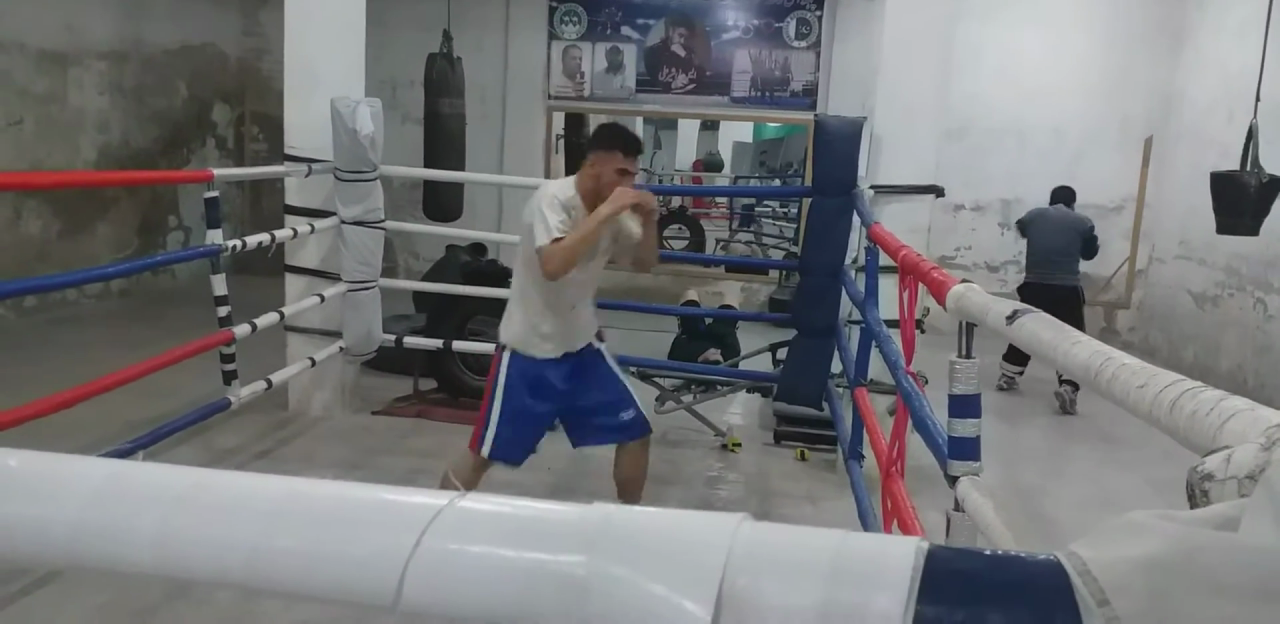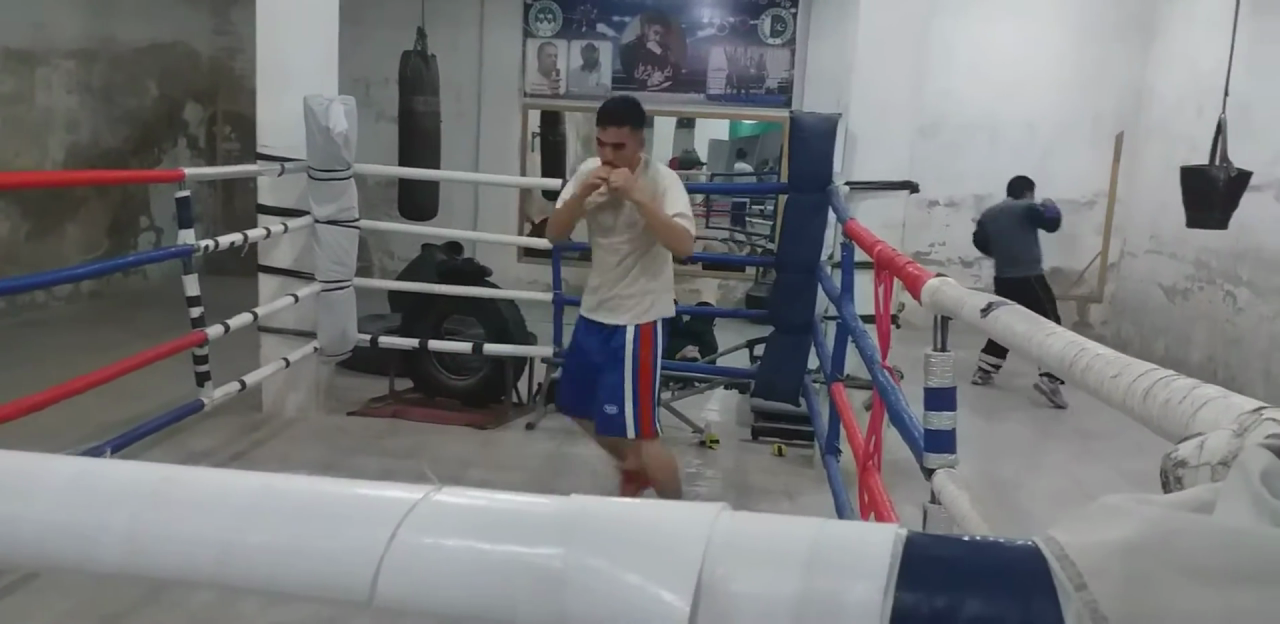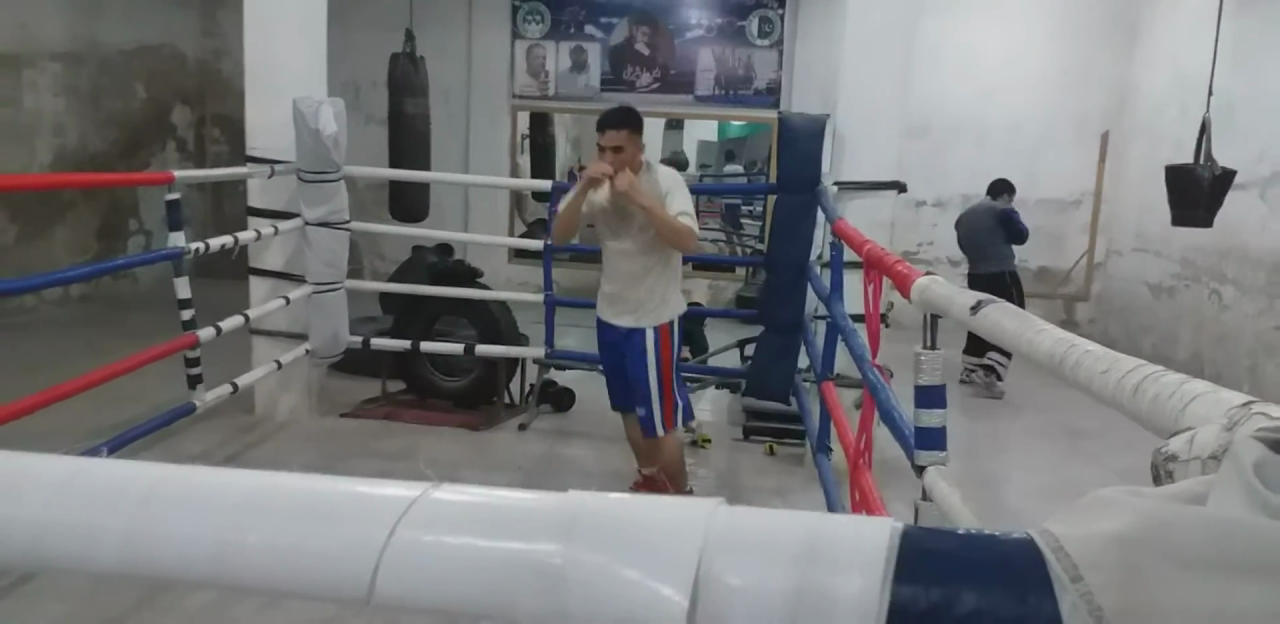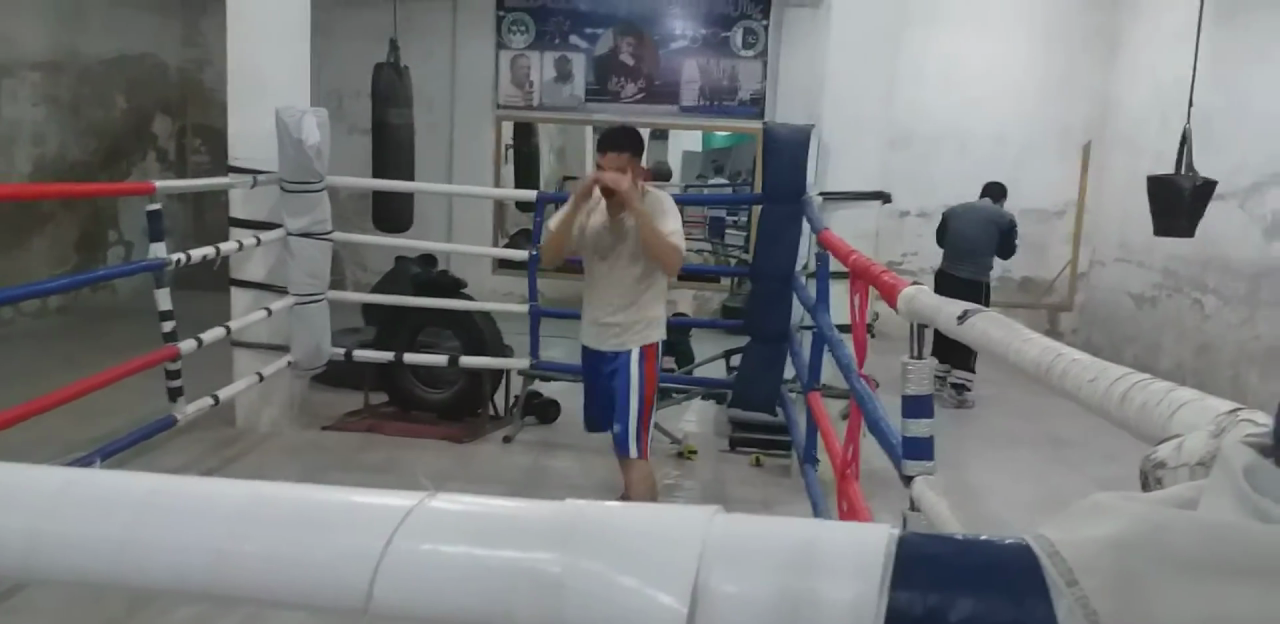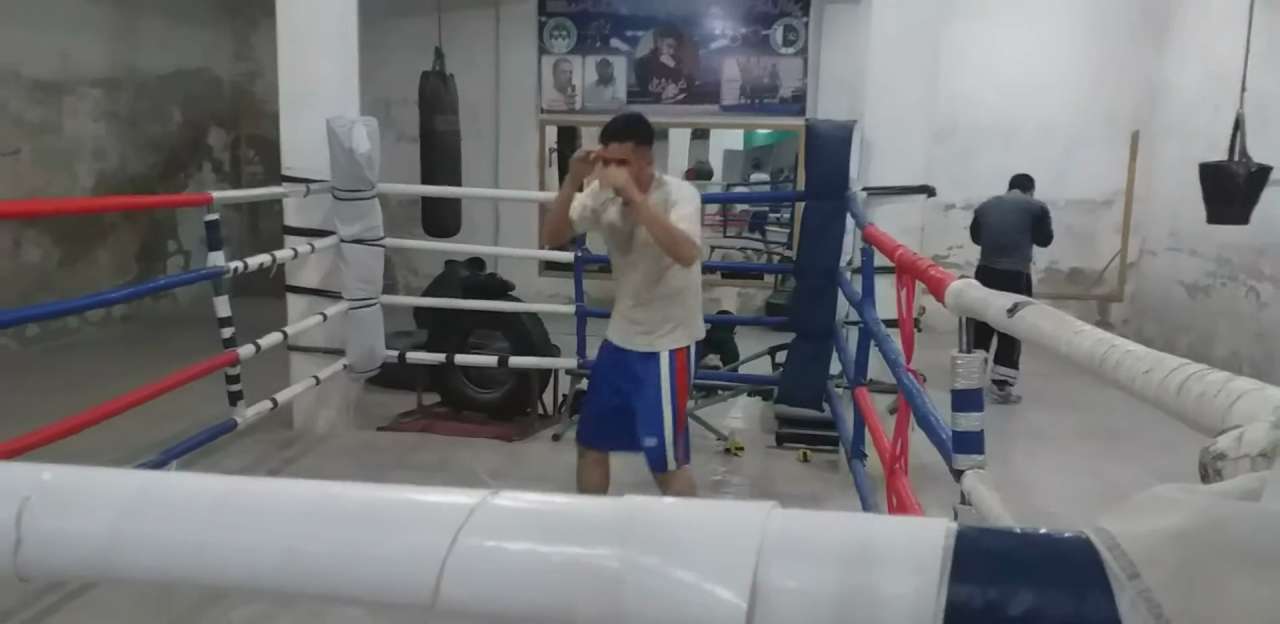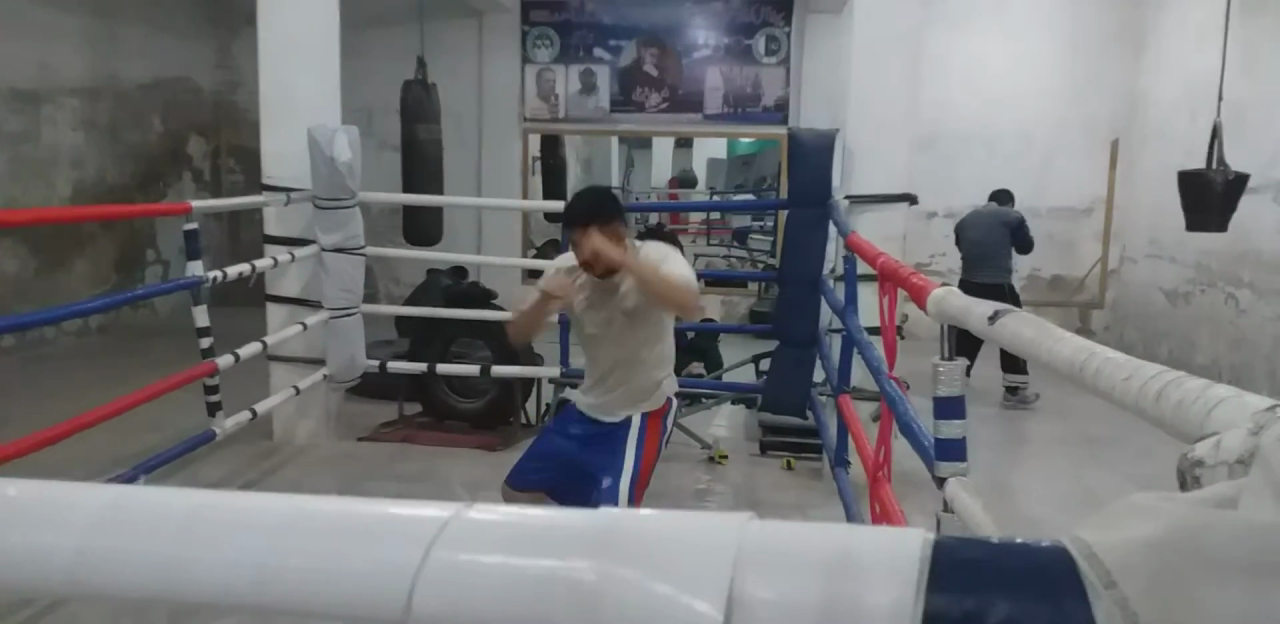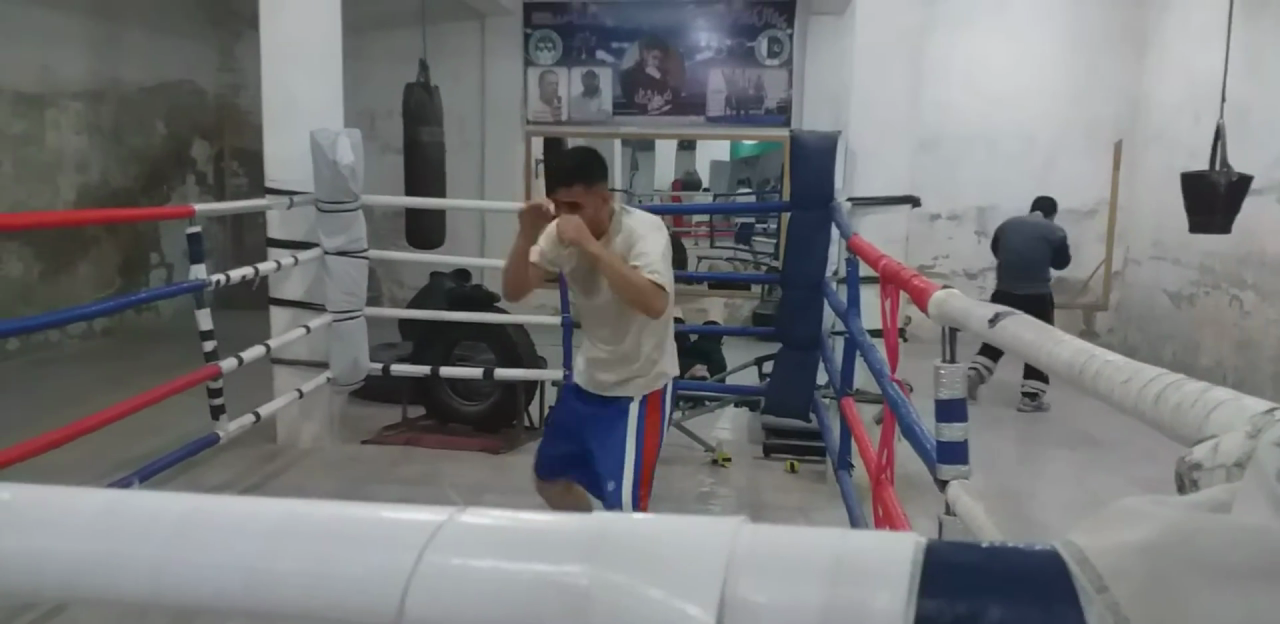
dt=0.4s
person 1, frame 1
left shoulder: (616, 207)
right shoulder: (551, 198)
left elbow: (643, 262)
right elbow: (554, 266)
left wrist: (650, 219)
right wrist: (605, 214)
left hip: (582, 348)
right hip: (528, 349)
left knee: (635, 434)
right knee: (482, 456)
person 1, frame 2
left shoulder: (661, 180)
right shoulder: (590, 172)
left elbow: (683, 245)
right elbow: (554, 233)
left wrist: (638, 195)
right wrist: (581, 193)
left hip: (641, 319)
right hip: (595, 313)
left knee: (641, 428)
right knee: (581, 409)
right ankle: (634, 469)
person 1, frame 3
left shoulder: (665, 181)
right shoulder: (593, 182)
left elbow: (687, 243)
right elbow: (558, 236)
left wrist: (641, 199)
right wrist: (582, 190)
left hip: (654, 318)
right hip: (611, 315)
left knee: (659, 422)
right knee: (631, 410)
left ankle: (681, 493)
right ankle: (650, 479)
person 1, frame 4
left shoulder: (660, 205)
right shoulder: (586, 199)
left elbow: (672, 264)
right elbow: (549, 257)
left wrist: (635, 206)
right wrist: (575, 205)
left hip: (638, 341)
right hip: (594, 337)
left knee: (631, 448)
right knee: (610, 429)
right ankle: (634, 495)
person 1, frame 5
left shoulder: (677, 194)
right shoulder: (600, 194)
left elbow: (685, 255)
right elbow: (553, 237)
left wrist: (639, 199)
right wrist: (572, 184)
left hip: (668, 344)
right hip: (620, 340)
left knee: (666, 463)
right knee: (591, 442)
person 1, frame 6
left shoulder: (658, 258)
right shoulder: (569, 267)
left elbow: (689, 304)
right elbow: (518, 336)
left wrist: (623, 261)
right wrist: (542, 303)
left hip: (645, 409)
right hip: (590, 406)
left knee: (616, 509)
right knee: (518, 492)
person 1, frame 7
left shoulder: (644, 229)
right shoulder: (559, 233)
left elbow: (654, 305)
right elbow: (513, 292)
left wrist: (593, 247)
right wrist: (526, 235)
left hip: (641, 386)
right hip: (588, 379)
left knee: (624, 506)
right knee: (551, 479)
person 2, frame 1
left shoulder: (1033, 216)
right shoulder: (1082, 223)
left elbow: (1022, 229)
right elbow: (1090, 252)
left hip: (1034, 286)
right hip: (1067, 289)
left ankle: (1007, 377)
right ankle: (1067, 388)
person 2, frame 2
left shoulder: (988, 215)
right shoulder: (1025, 208)
left elbow: (980, 243)
right elbow: (1052, 223)
right wrist: (1051, 208)
left hip: (1003, 280)
right hip: (1029, 279)
left ankle: (984, 371)
right ankle: (1049, 380)
person 2, frame 3
left shoulder: (965, 216)
right shoulder: (1002, 211)
right elbow: (1020, 236)
right wrist: (1018, 222)
left hip: (976, 276)
right hip: (1001, 276)
left ankle: (970, 370)
right ankle: (988, 374)
person 2, frame 4
left shoulder: (954, 211)
right shoulder: (1004, 219)
left elbow: (941, 240)
right elbow: (1006, 252)
left hip: (946, 277)
right hip: (975, 283)
left knee: (943, 330)
left ankle: (938, 381)
right ankle: (958, 390)
person 2, frame 5
left shoulder: (986, 206)
right shoulder: (1035, 207)
left elbow: (976, 236)
right elbow: (1044, 239)
left hip: (986, 272)
right hip: (1015, 275)
left knee: (981, 327)
right ankle: (1002, 385)
person 2, frame 6
left shoulder: (966, 220)
right shoulder: (1011, 217)
right elbow: (1025, 247)
left hip: (968, 284)
right hip: (997, 286)
left knee: (967, 337)
right ankle: (1015, 391)
person 2, frame 7
left shoulder: (1007, 225)
right shoulder: (1055, 232)
left elbow: (996, 251)
right elbow: (1061, 262)
left hip: (1004, 293)
right hip: (1037, 296)
left ankle: (976, 373)
right ankle: (1031, 397)
